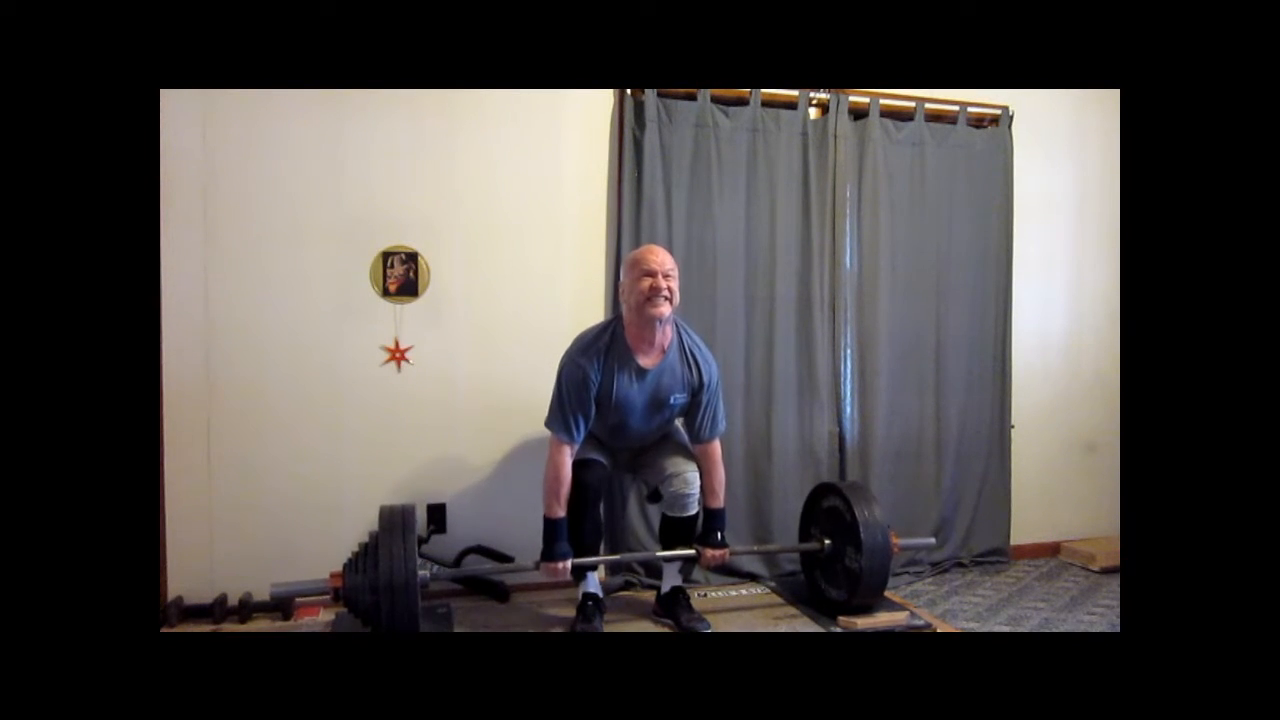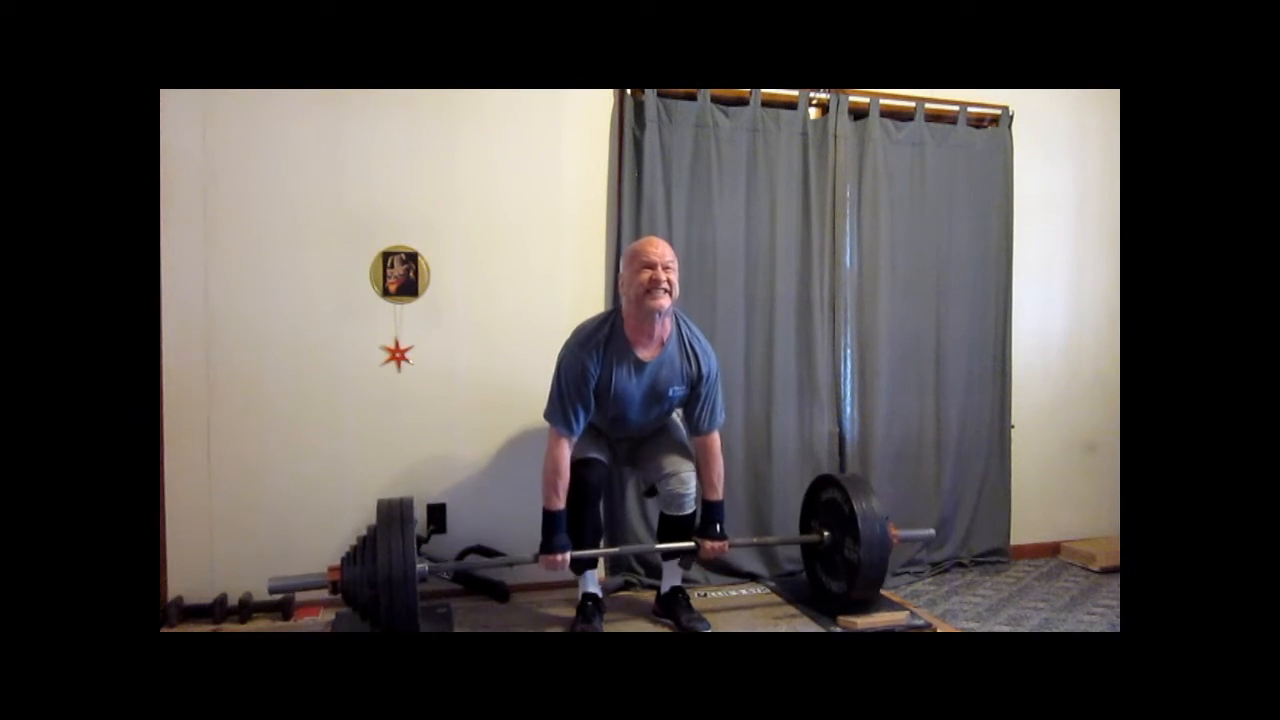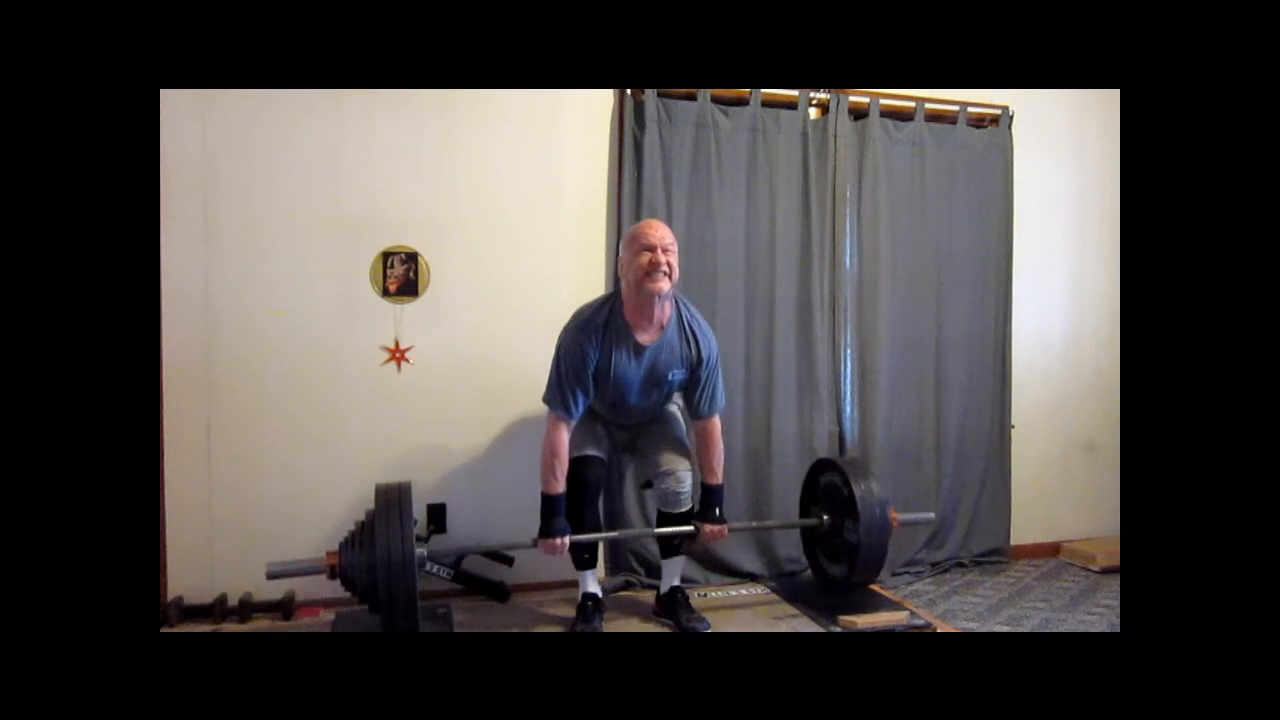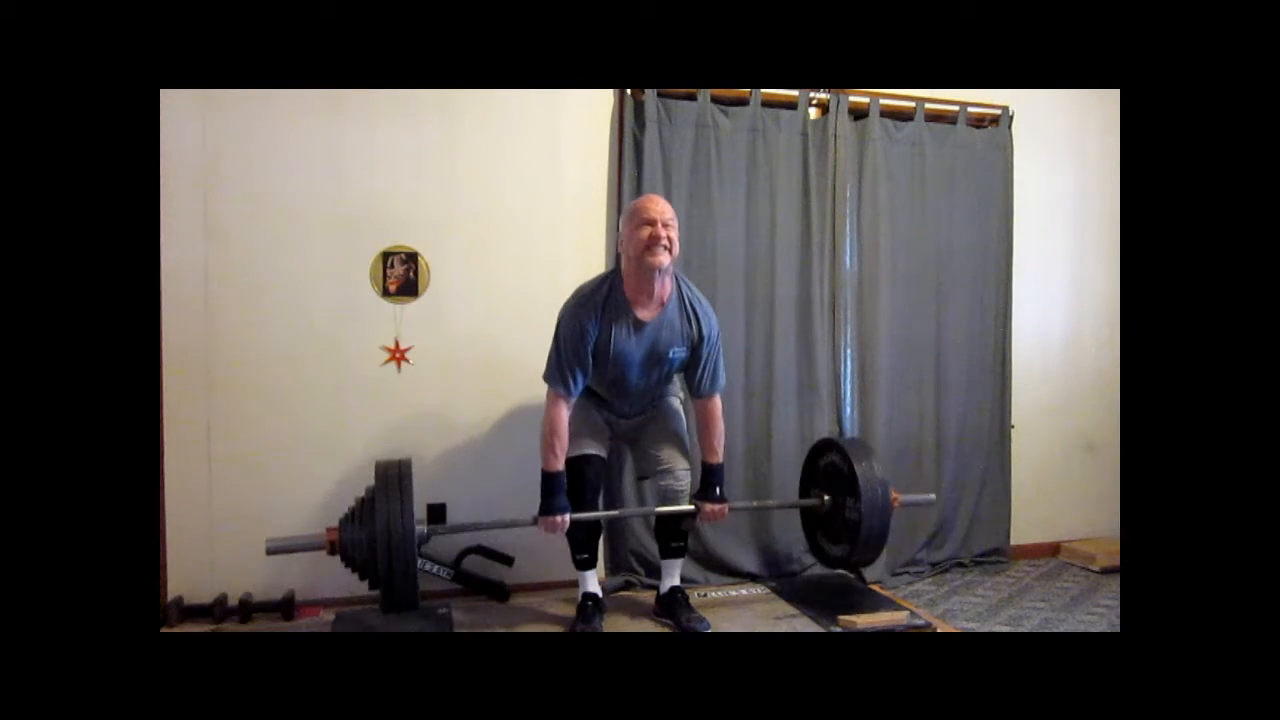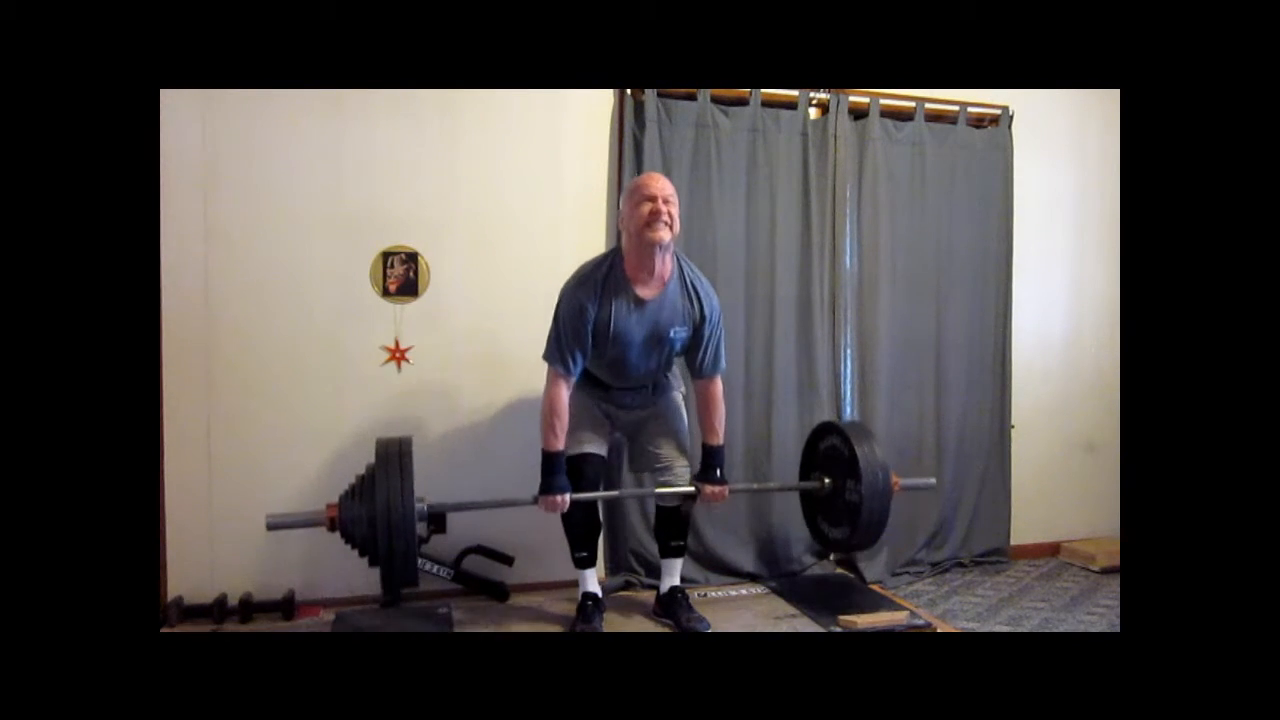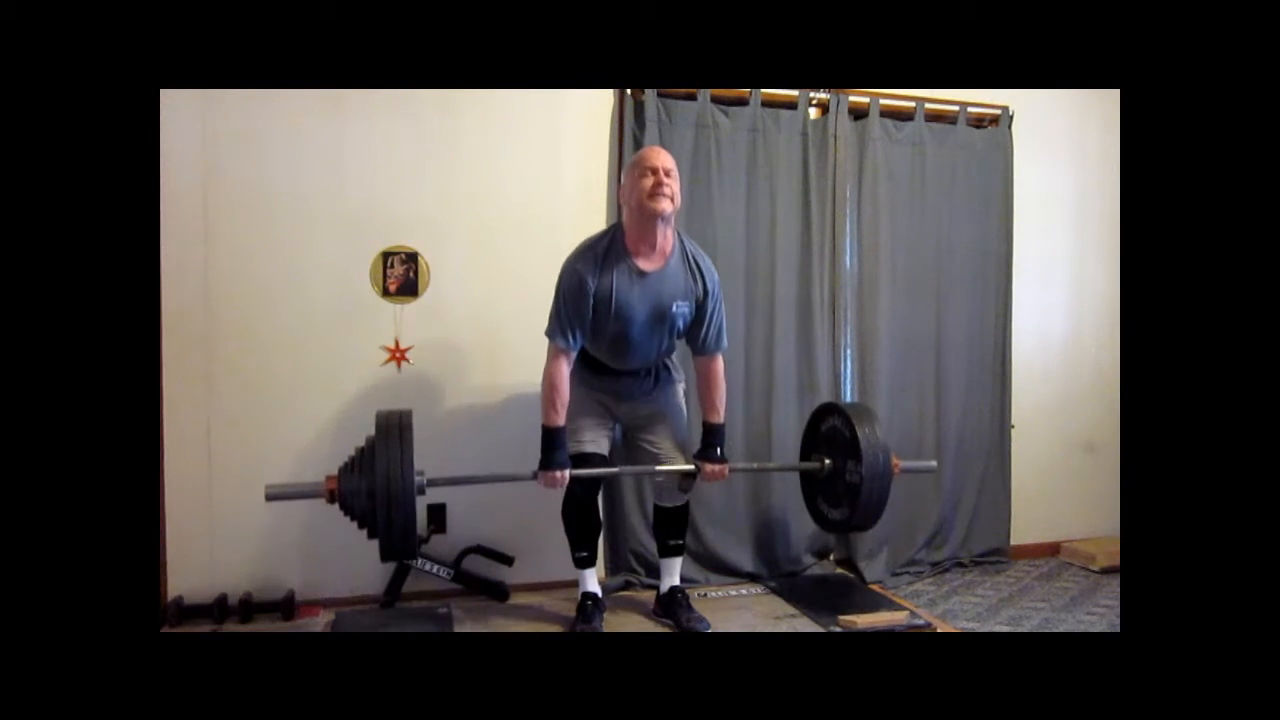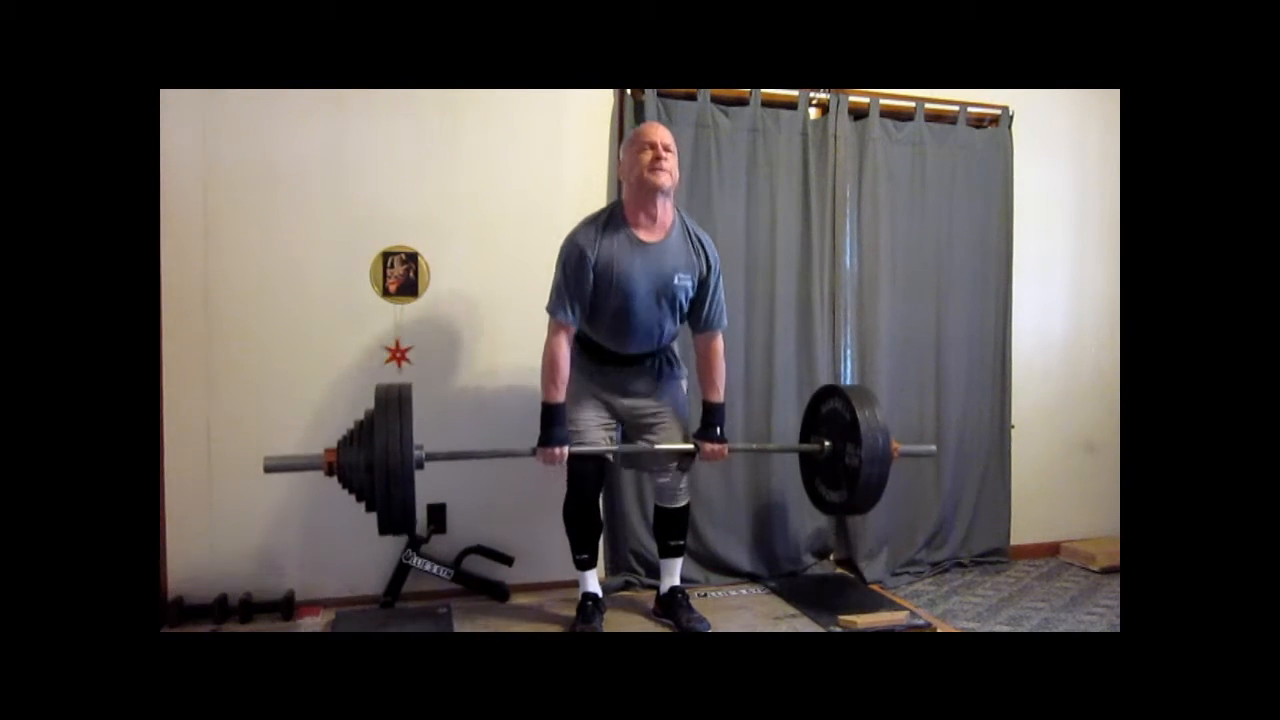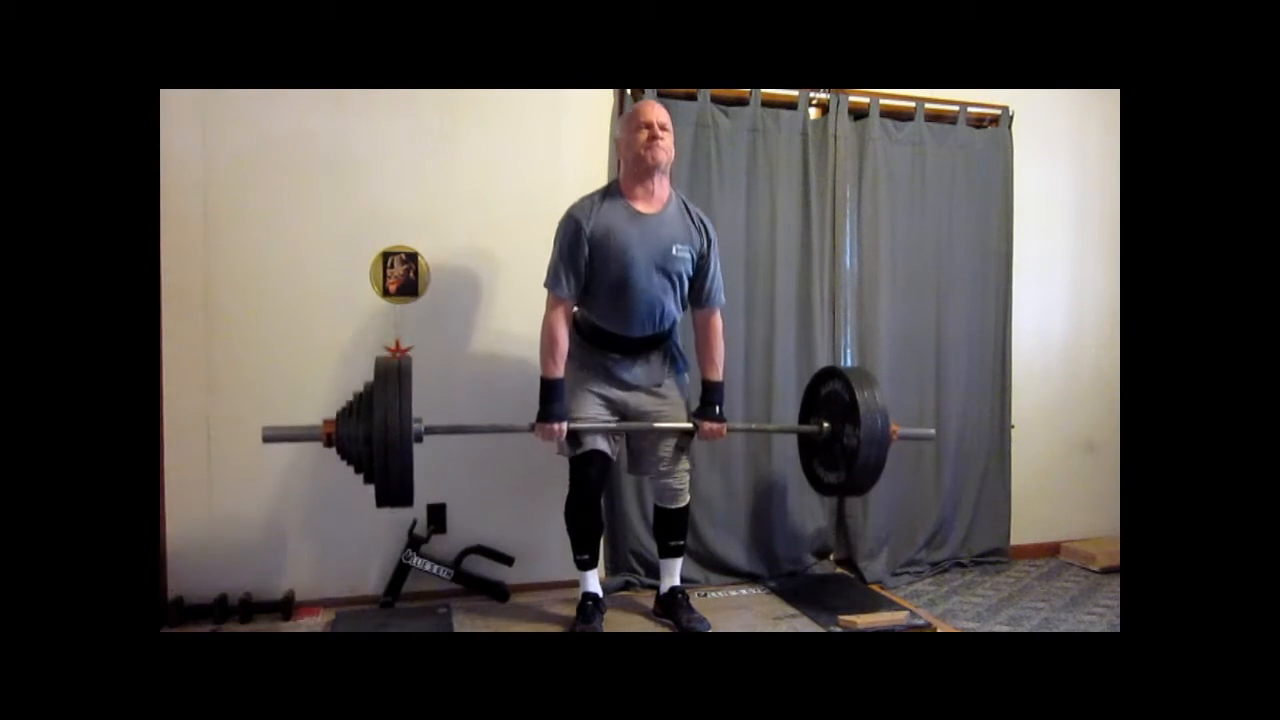
dt=0.2s
person 1, frame 1
left shoulder: (697, 359)
right shoulder: (588, 355)
left elbow: (708, 447)
right elbow: (562, 448)
left wrist: (715, 529)
right wrist: (555, 540)
left hip: (656, 437)
right hip: (594, 439)
left knee: (686, 483)
right knee: (585, 482)
left ankle: (670, 593)
right ankle: (590, 597)
person 1, frame 2
left shoulder: (696, 350)
right shoulder: (587, 346)
left elbow: (707, 439)
right elbow: (561, 441)
left wrist: (713, 521)
right wrist: (553, 532)
left hip: (655, 427)
right hip: (593, 430)
left knee: (682, 483)
right knee: (586, 483)
left ankle: (671, 593)
right ankle: (590, 597)
person 1, frame 3
left shoulder: (696, 333)
right shoulder: (587, 329)
left elbow: (707, 422)
right elbow: (560, 425)
left wrist: (713, 505)
right wrist: (552, 516)
left hip: (655, 413)
right hip: (592, 416)
left knee: (679, 482)
right knee: (584, 482)
left ankle: (670, 593)
right ankle: (590, 597)
person 1, frame 4
left shoulder: (697, 312)
right shoulder: (587, 307)
left elbow: (708, 401)
right elbow: (559, 402)
left wrist: (713, 484)
right wrist: (553, 495)
left hip: (655, 401)
right hip: (592, 401)
left knee: (677, 481)
right knee: (583, 483)
left ankle: (670, 593)
right ankle: (590, 596)
person 1, frame 5
left shoulder: (698, 293)
right shoulder: (586, 288)
left elbow: (709, 382)
right elbow: (560, 383)
left wrist: (713, 465)
right wrist: (552, 474)
left hip: (655, 390)
right hip: (592, 391)
left knee: (677, 479)
right knee: (583, 481)
left ankle: (670, 592)
right ankle: (590, 596)
person 1, frame 6
left shoulder: (698, 270)
right shoulder: (587, 266)
left elbow: (709, 360)
right elbow: (560, 359)
left wrist: (714, 443)
right wrist: (552, 450)
left hip: (655, 380)
right hip: (592, 380)
left knee: (676, 477)
right knee: (582, 481)
left ankle: (670, 591)
right ankle: (590, 596)
person 1, frame 7
left shoulder: (698, 247)
right shoulder: (589, 242)
left elbow: (709, 339)
right elbow: (560, 335)
left wrist: (714, 421)
right wrist: (553, 425)
left hip: (657, 374)
right hip: (592, 374)
left knee: (675, 480)
right knee: (585, 481)
left ankle: (670, 592)
right ankle: (590, 596)
person 1, frame 8
left shoulder: (695, 225)
right shoulder: (586, 217)
left elbow: (708, 316)
right elbow: (558, 312)
left wrist: (713, 399)
right wrist: (551, 400)
left hip: (661, 367)
right hip: (592, 366)
left knee: (674, 481)
right knee: (587, 480)
left ankle: (671, 592)
right ankle: (590, 596)
